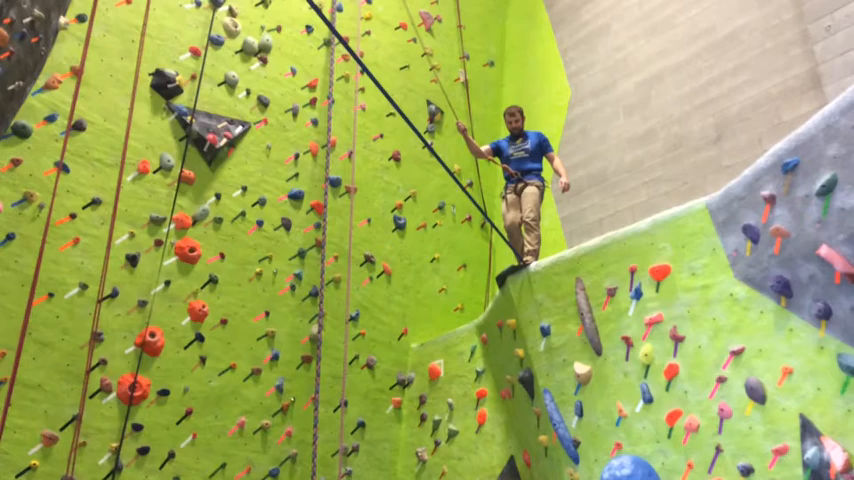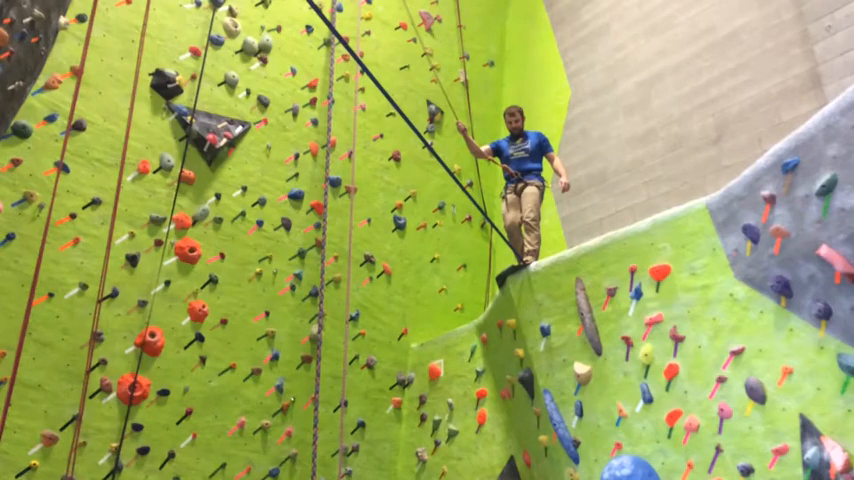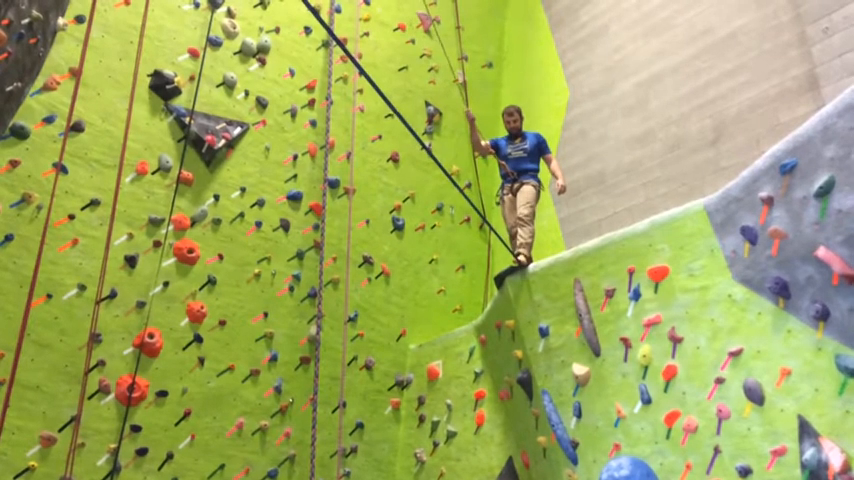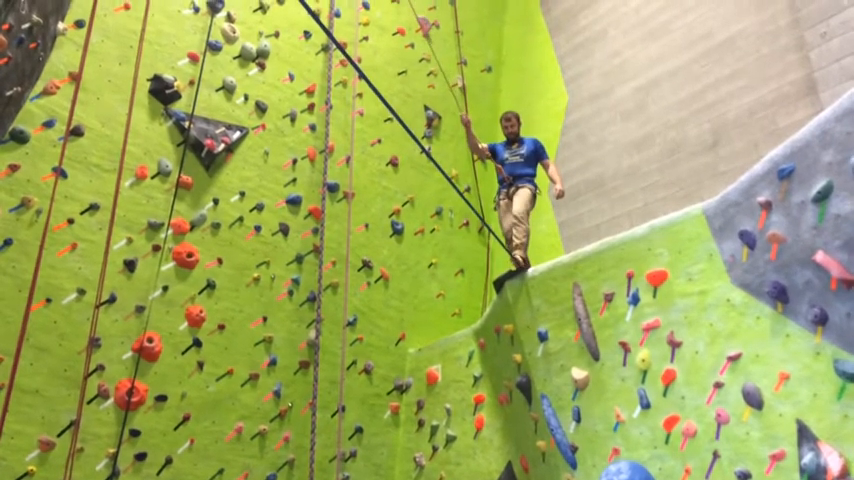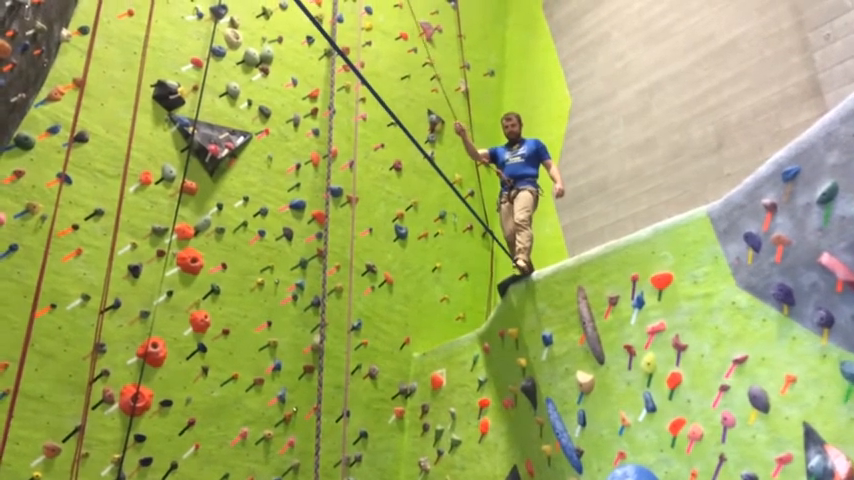
dt=1s
person 1, frame 1
left shoulder: (537, 137)
right shoulder: (501, 144)
left elbow: (553, 159)
right elbow: (479, 152)
left wrist: (563, 176)
right wrist: (466, 135)
left hip: (532, 182)
right hip: (511, 187)
left knee: (530, 219)
right knee: (511, 223)
left ankle: (530, 261)
right ankle: (522, 261)
person 1, frame 2
left shoulder: (537, 137)
right shoulder: (501, 144)
left elbow: (553, 159)
right elbow: (479, 153)
left wrist: (563, 176)
right wrist: (466, 135)
left hip: (532, 182)
right hip: (511, 187)
left knee: (530, 219)
right knee: (511, 223)
left ankle: (530, 260)
right ankle: (522, 260)
person 1, frame 3
left shoulder: (535, 138)
right shoulder: (499, 143)
left elbow: (550, 160)
right elbow: (479, 147)
left wrist: (559, 178)
right wrist: (472, 125)
left hip: (528, 182)
right hip: (507, 187)
left knee: (524, 216)
right knee: (513, 228)
left ankle: (523, 254)
right ankle: (525, 264)
person 1, frame 4
left shoulder: (533, 143)
right shoulder: (497, 148)
left elbow: (548, 166)
right elbow: (477, 149)
left wrist: (558, 183)
right wrist: (468, 129)
left hip: (524, 186)
right hip: (504, 192)
left knee: (519, 214)
right knee: (508, 232)
left ankle: (519, 255)
right ankle: (524, 268)
person 1, frame 5
left shoulder: (534, 144)
right shoulder: (498, 151)
left elbow: (550, 166)
right elbow: (476, 155)
left wrist: (558, 182)
right wrist: (464, 136)
left hip: (526, 188)
right hip: (506, 194)
left knee: (522, 220)
right knee: (510, 235)
left ankle: (522, 260)
right ankle: (528, 273)
